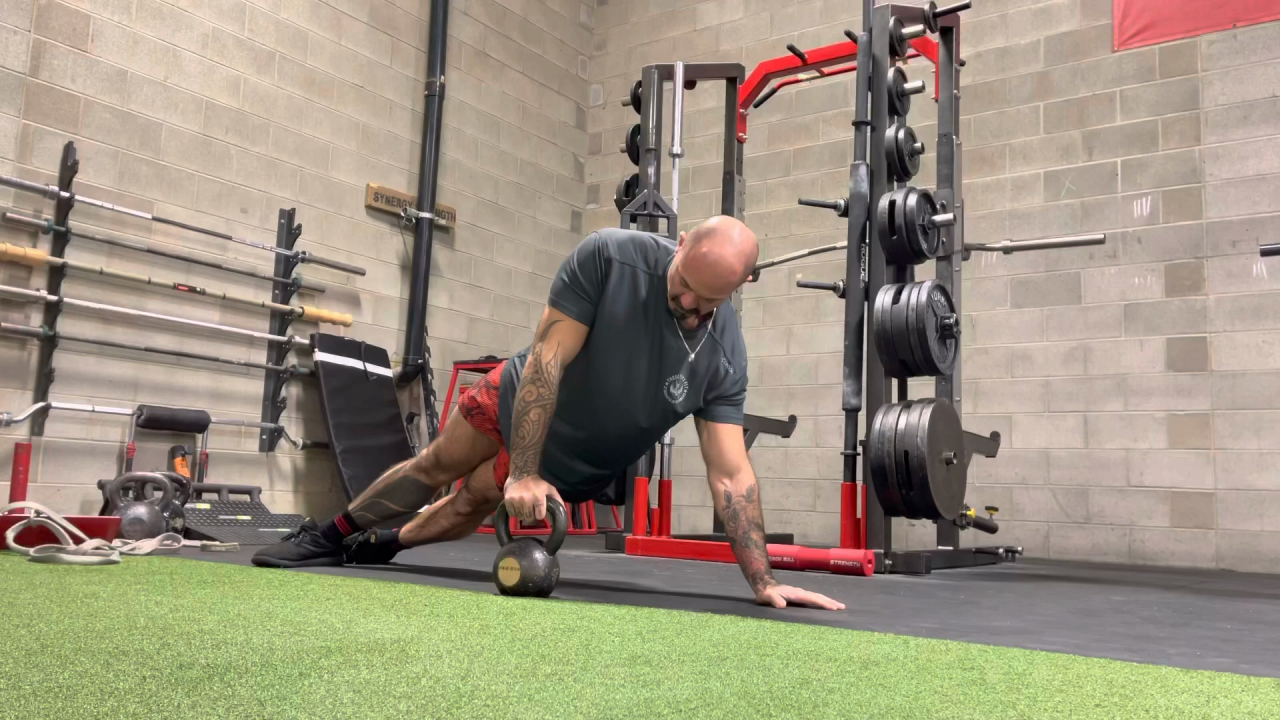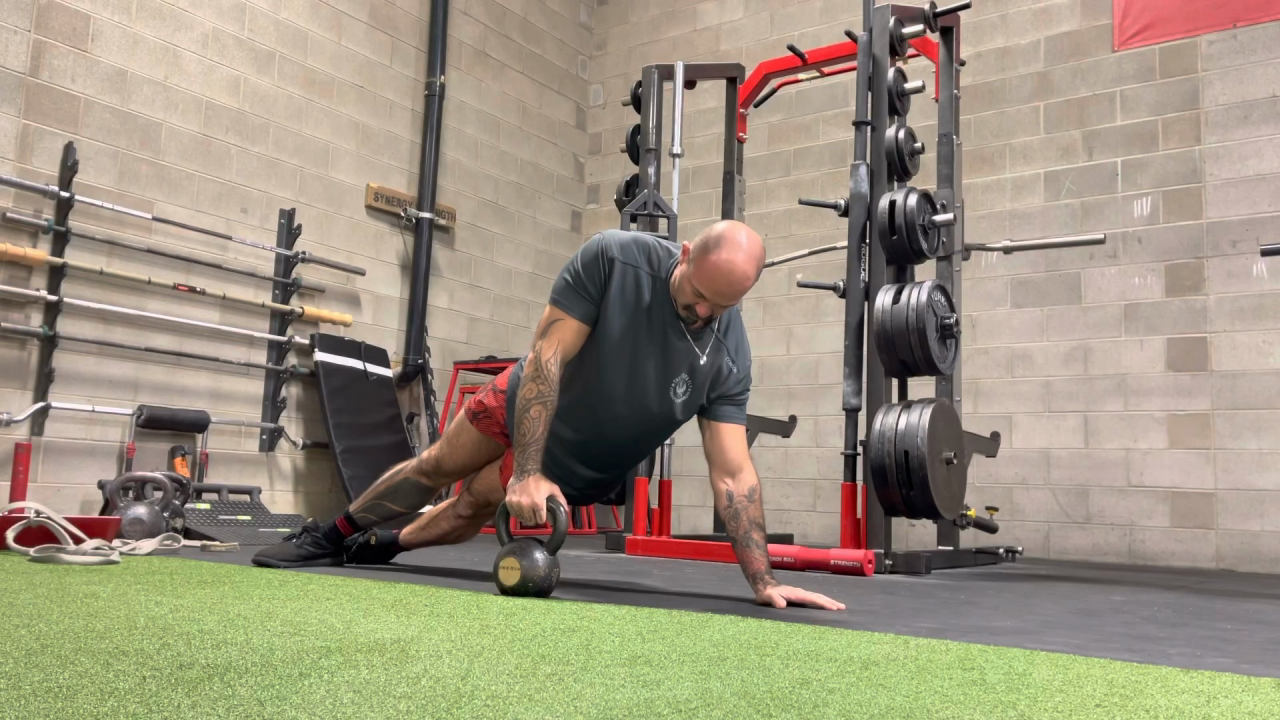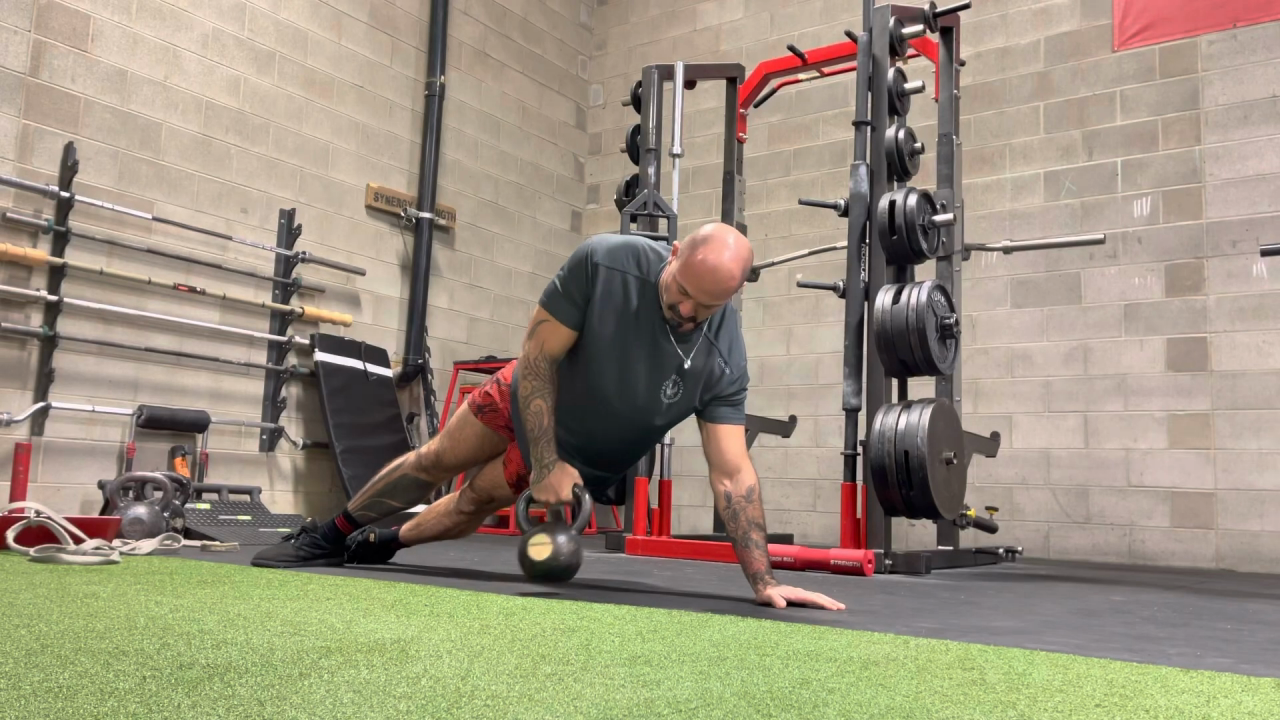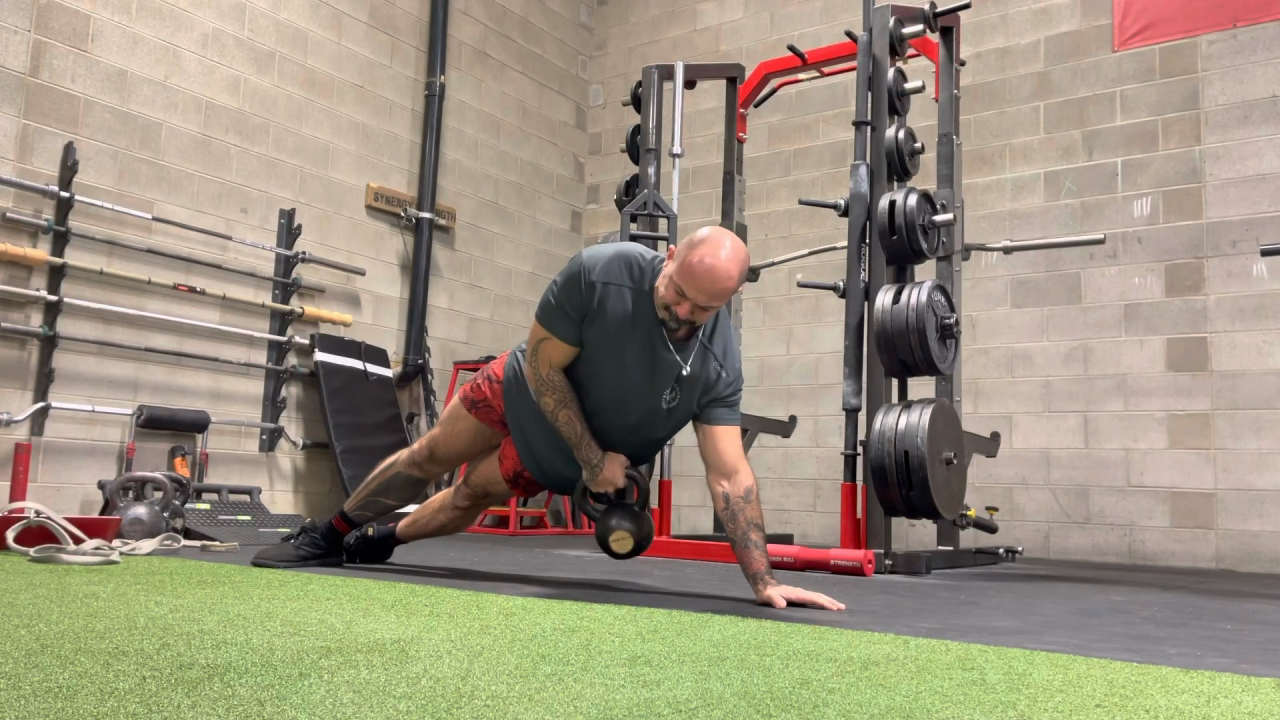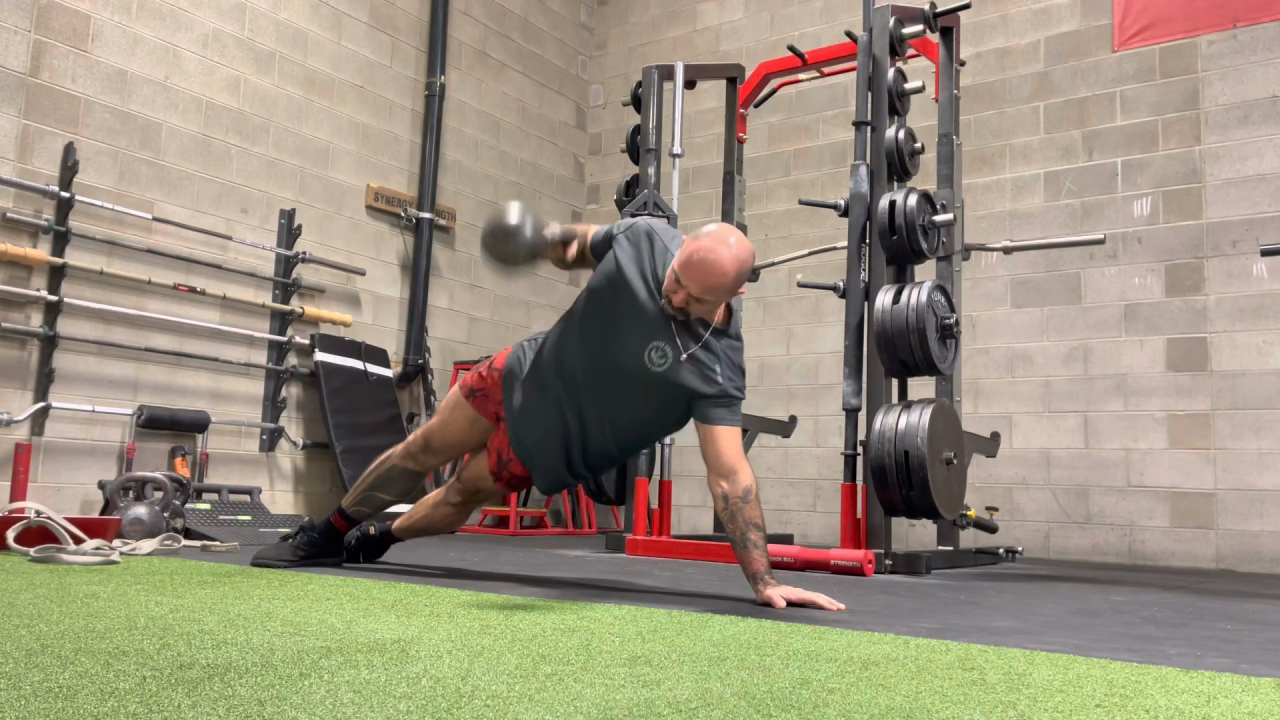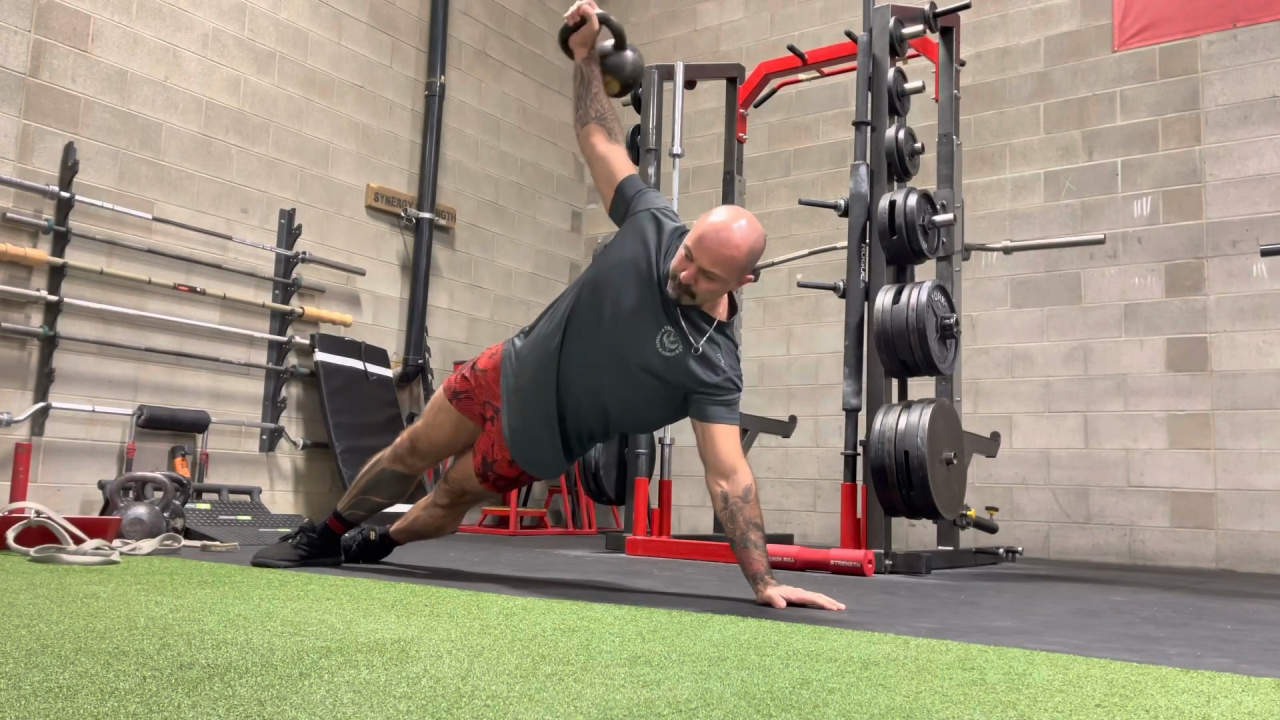
dt=0.5s
person 1, frame 1
left shoulder: (724, 358)
right shoulder: (608, 256)
left elbow: (729, 472)
right elbow: (548, 360)
left wrist: (763, 580)
right wrist: (523, 473)
left hip: (577, 460)
right hip: (518, 398)
left knee: (471, 505)
right knee: (434, 467)
left ankle: (376, 545)
right ankle: (332, 534)
person 1, frame 2
left shoulder: (728, 357)
right shoulder: (612, 258)
left elbow: (731, 474)
right elbow: (548, 356)
left wrist: (764, 580)
right wrist: (526, 471)
left hip: (581, 465)
right hip: (526, 402)
left knee: (474, 507)
right knee: (437, 468)
left ankle: (380, 546)
right ankle: (333, 535)
person 1, frame 3
left shoulder: (723, 359)
right shoulder: (604, 261)
left elbow: (731, 473)
right elbow: (538, 355)
left wrist: (763, 579)
right wrist: (548, 464)
left hip: (589, 452)
right hip: (528, 398)
left knee: (478, 500)
right knee: (435, 463)
left ankle: (380, 543)
right ankle: (332, 535)
person 1, frame 4
left shoulder: (717, 362)
right shoulder: (597, 272)
left elbow: (729, 474)
right elbow: (543, 367)
left wrist: (763, 580)
right wrist: (594, 460)
right hip: (521, 390)
left knee: (472, 496)
right knee: (428, 458)
left ankle: (377, 541)
right ankle: (330, 534)
person 1, frame 5
left shoulder: (717, 369)
right shoulder: (649, 237)
left elbow: (730, 476)
right elbow: (583, 246)
left wrist: (764, 581)
right wrist: (560, 240)
left hip: (551, 439)
right hip: (525, 376)
left knee: (464, 492)
right knee: (422, 449)
left ankle: (374, 540)
right ankle: (328, 532)
person 1, frame 6
left shoulder: (712, 362)
right shoulder: (653, 224)
left elbow: (728, 475)
right elbow: (599, 139)
left wrist: (764, 582)
right wrist: (584, 55)
left hip: (535, 434)
right hip: (510, 371)
left knee: (453, 497)
right knee: (413, 453)
left ankle: (370, 547)
right ankle: (327, 536)
